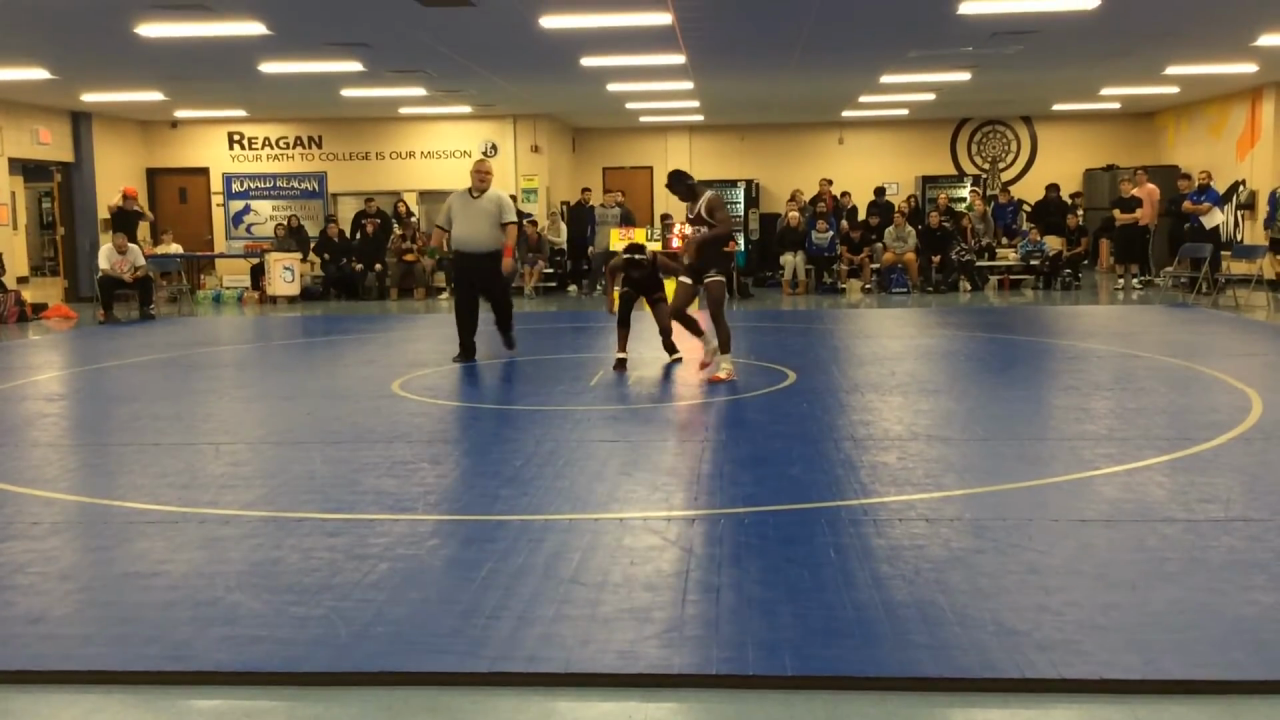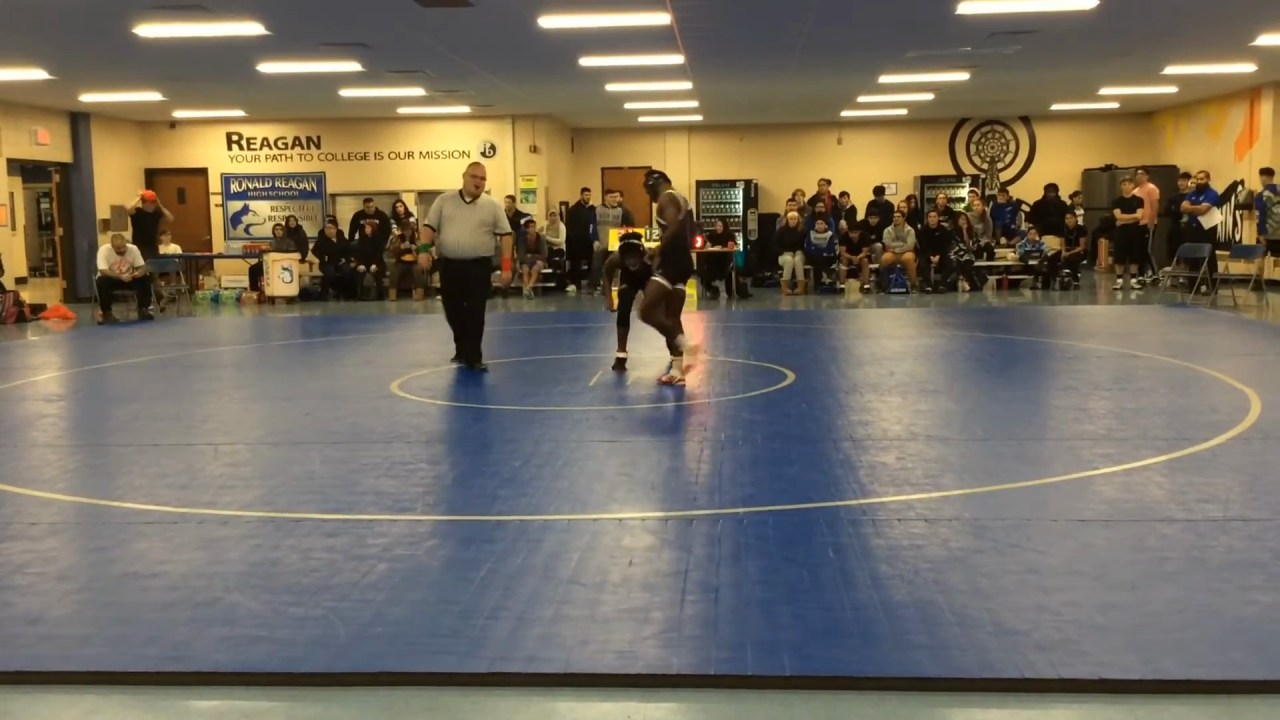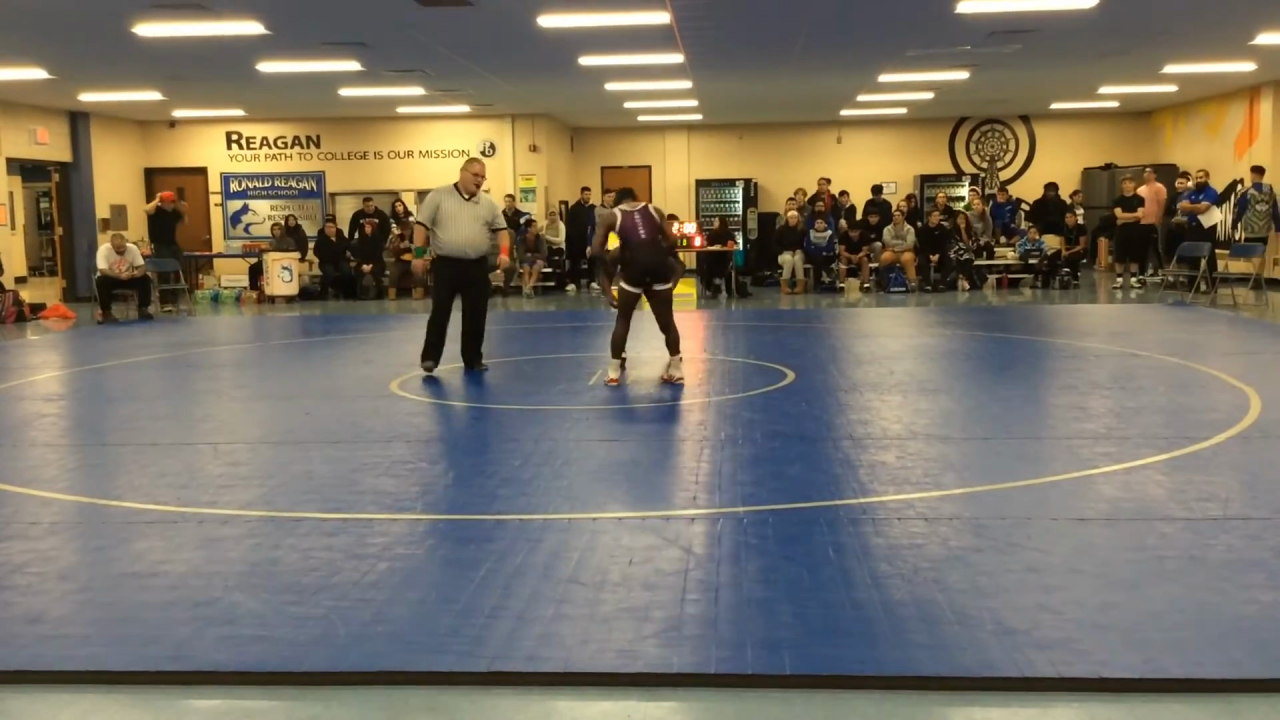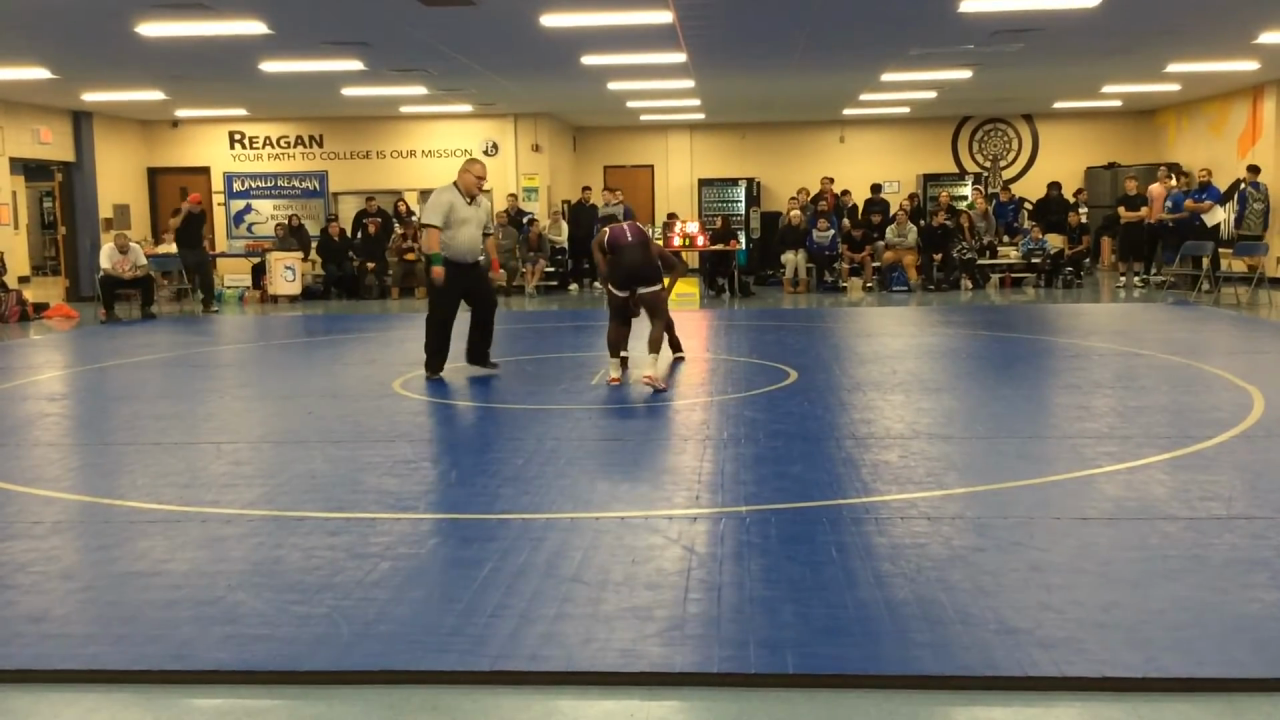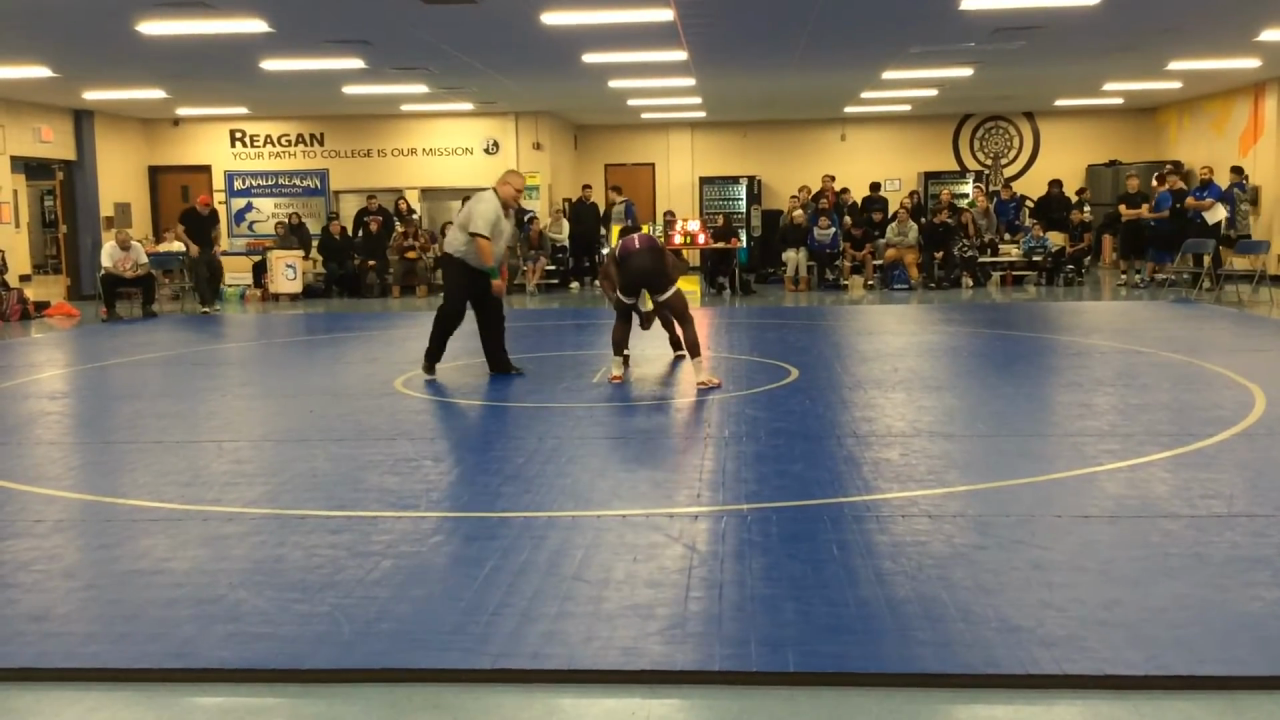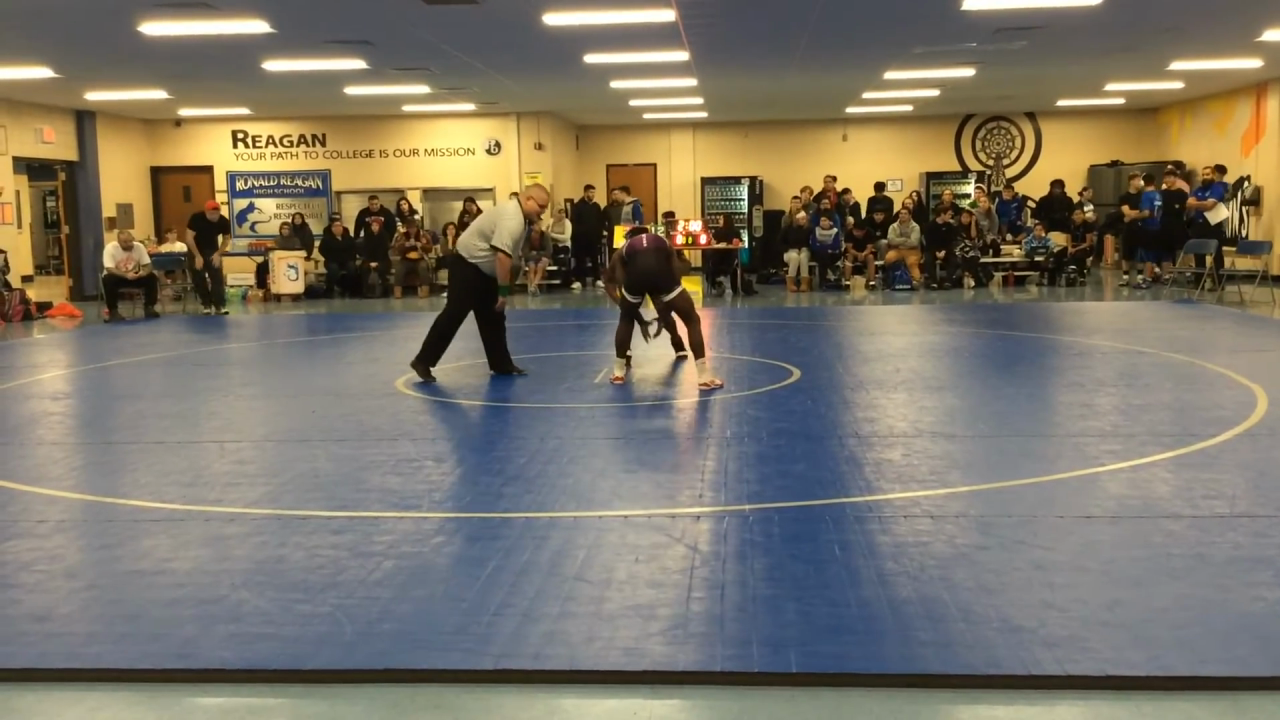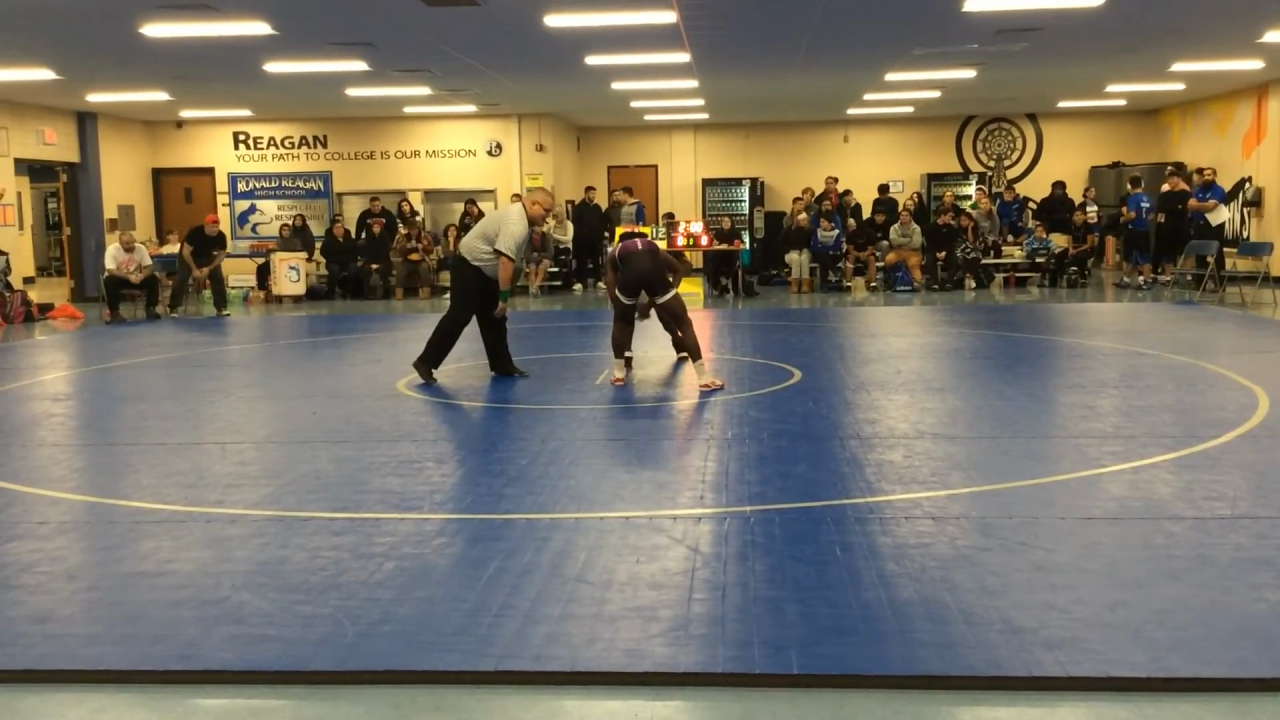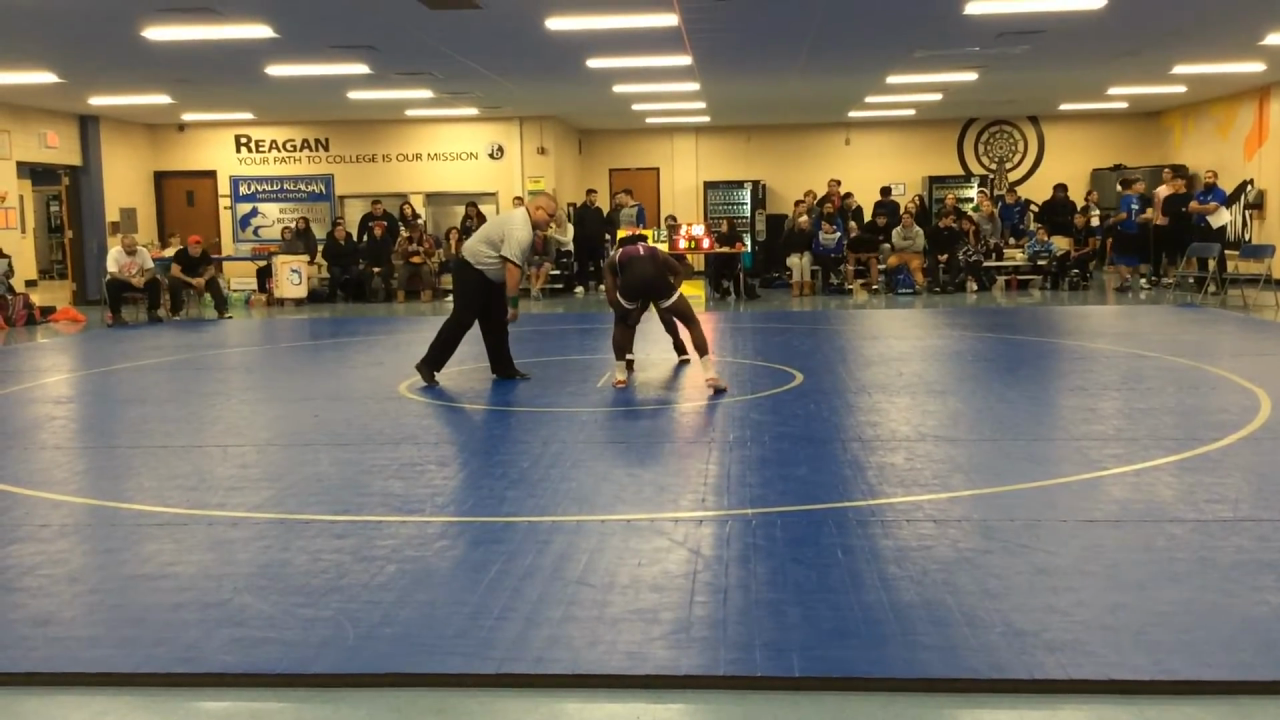
dt=0.4s
person 1, frame 1
left shoulder: (500, 199)
right shoulder: (455, 199)
left elbow: (511, 226)
right elbow: (442, 227)
left wrist: (508, 254)
left hip: (491, 259)
right hip: (462, 259)
left knee: (501, 301)
right knee: (464, 306)
left ankle: (506, 333)
right ankle: (467, 351)
person 1, frame 2
left shoulder: (492, 206)
right shoulder: (444, 201)
left elbow: (505, 235)
right elbow: (430, 227)
left wrist: (506, 266)
left hip: (478, 266)
right hip: (449, 265)
left knee: (475, 312)
right knee: (453, 310)
left ankle: (472, 358)
right ankle: (462, 347)
person 1, frame 3
left shoulder: (488, 202)
right shoulder: (439, 196)
left elbow: (501, 229)
right elbow: (423, 225)
left wrist: (503, 252)
left hip: (477, 266)
right hip: (446, 264)
left knee: (475, 315)
right knee: (440, 311)
left ankle: (473, 360)
right ankle: (430, 357)
person 1, frame 4
left shoulder: (483, 203)
right shoulder: (444, 197)
left elbow: (488, 236)
right elbow: (432, 229)
left wrist: (495, 266)
right wrist: (437, 261)
left hip: (472, 267)
right hip: (443, 267)
left knee: (486, 307)
right knee: (441, 317)
left ankle: (478, 355)
right ankle: (433, 367)
person 1, frame 5
left shoulder: (507, 210)
right shoulder: (487, 205)
left elbow: (502, 246)
right elbow: (482, 240)
left wrist: (500, 275)
right wrist: (495, 275)
left hip: (481, 271)
right hip: (459, 265)
left knee: (493, 317)
right knee: (451, 313)
left ankle: (500, 364)
right ankle: (430, 360)
person 1, frame 6
left shoulder: (519, 216)
right shoulder: (512, 219)
left elbow: (508, 256)
right elbow: (502, 257)
left wrist: (503, 289)
right wrist: (504, 292)
left hip: (485, 271)
right hip: (467, 266)
left knee: (493, 318)
right knee: (454, 315)
left ankle: (502, 365)
right ankle: (423, 361)
person 1, frame 7
left shoulder: (521, 217)
right shoulder: (516, 223)
left elbow: (510, 260)
right elbow: (506, 261)
right wrist: (504, 297)
left hip: (486, 271)
right hip: (469, 267)
left knee: (494, 319)
right knee: (458, 317)
left ankle: (503, 366)
right ankle: (426, 362)
person 1, frame 8
left shoulder: (522, 221)
right shoulder: (520, 229)
left elbow: (512, 265)
right elbow: (512, 268)
left wrist: (506, 294)
right wrist: (514, 304)
left hip: (488, 274)
right hip: (471, 271)
left knee: (497, 321)
right knee: (461, 320)
left ankle: (504, 369)
right ankle: (428, 365)
person 2, frame 1
left shoulder: (712, 200)
right shoulder: (690, 206)
left elbow: (726, 229)
left wrist: (700, 238)
right wrist: (689, 245)
left hip: (715, 262)
right hip: (696, 262)
left knee: (716, 315)
right knee: (676, 310)
left ankle: (727, 367)
right ankle: (708, 345)
person 2, frame 2
left shoulder: (666, 198)
right shoulder: (682, 201)
left elbow: (673, 228)
right elbow: (689, 236)
left wrist: (659, 252)
left hip: (672, 262)
right hip: (684, 261)
left knee: (647, 312)
right knee: (671, 319)
left ankle: (684, 346)
right ankle: (677, 371)
person 2, frame 3
left shoulder: (611, 215)
right shoulder: (654, 210)
left elbow: (596, 250)
right elbow: (672, 241)
left hip: (634, 260)
right hip: (658, 259)
left knee: (623, 319)
right knee: (666, 320)
left ankle: (614, 373)
right ankle: (675, 371)
person 2, frame 4
left shoulder: (600, 238)
right shoulder: (638, 227)
left elbow: (605, 270)
right elbow: (662, 257)
left wrist: (628, 298)
left hip: (621, 264)
right hip: (646, 261)
left knee: (617, 320)
right knee: (659, 321)
left ankle: (615, 373)
right ankle: (650, 370)
person 2, frame 5
left shoulder: (616, 249)
right shoulder: (655, 241)
left elbow: (617, 284)
right elbow: (675, 271)
left wrist: (639, 312)
right wrist: (656, 311)
left hip: (629, 272)
right hip: (655, 269)
left knee: (622, 319)
right knee: (685, 320)
left ankle: (617, 372)
right ankle: (702, 377)
person 2, frame 6
left shoulder: (622, 251)
right shoulder: (663, 243)
right elbow: (675, 276)
left wrist: (642, 322)
right wrist: (665, 318)
left hip: (635, 272)
right hip: (661, 270)
left knee: (626, 320)
right knee: (692, 320)
left ankle: (618, 373)
right ankle: (705, 377)
person 2, frame 7
left shoulder: (615, 253)
right shoulder: (653, 247)
left elbow: (612, 290)
left wrist: (631, 312)
left hip: (629, 273)
right hip: (654, 271)
left knee: (621, 321)
right knee: (684, 323)
left ankle: (619, 374)
right ankle: (704, 379)
person 2, frame 8
left shoulder: (615, 258)
right shoulder: (655, 252)
left elbow: (611, 297)
left hip: (631, 279)
right hip: (657, 276)
left knee: (621, 324)
right knee: (692, 323)
left ankle: (621, 376)
right ankle: (710, 375)
